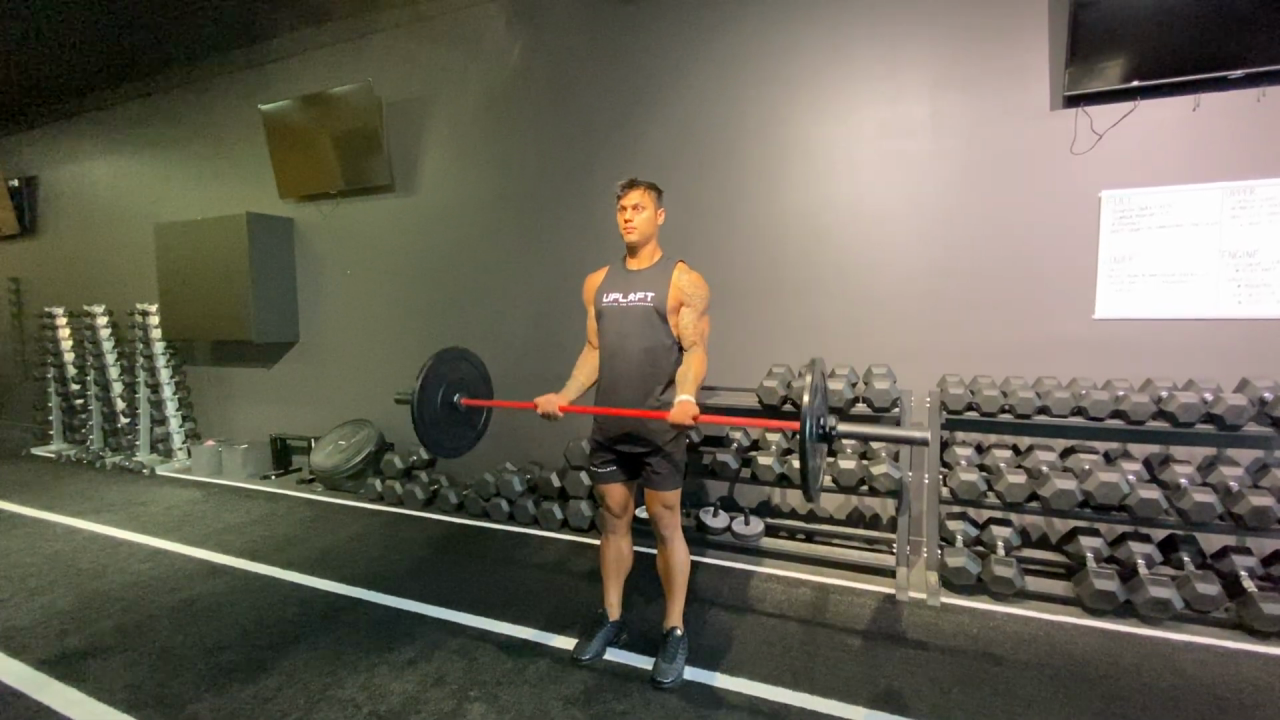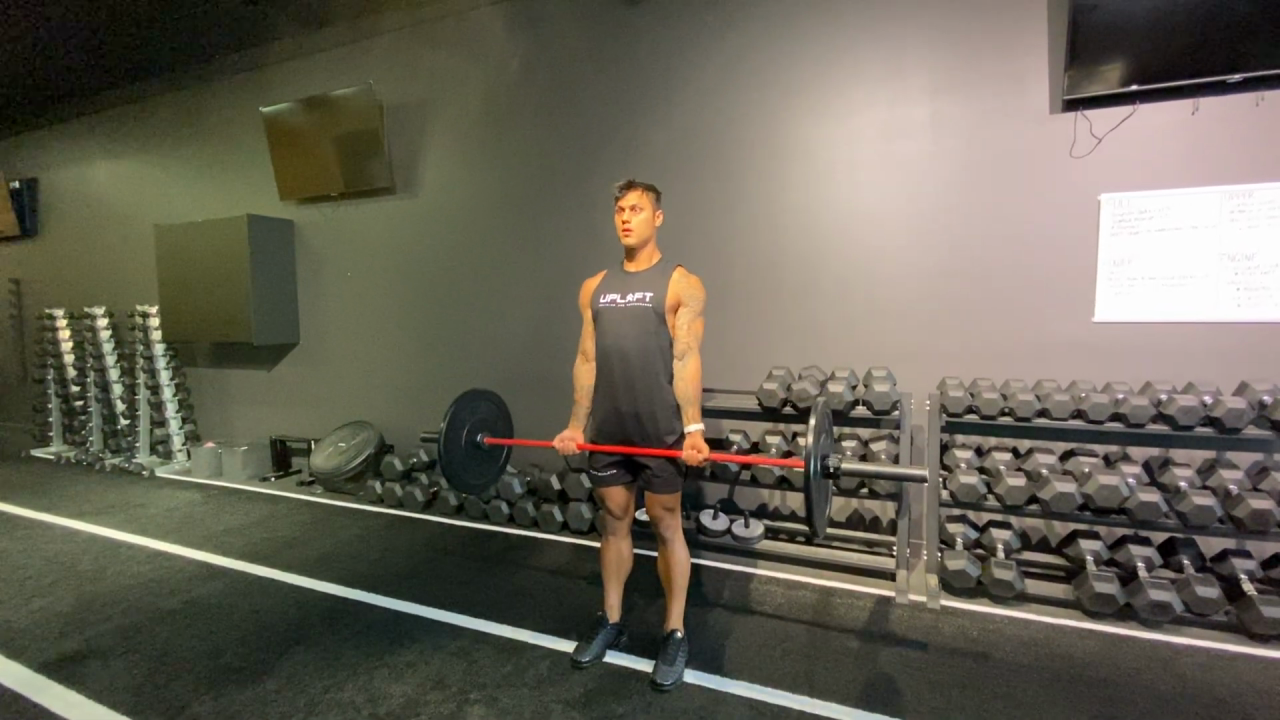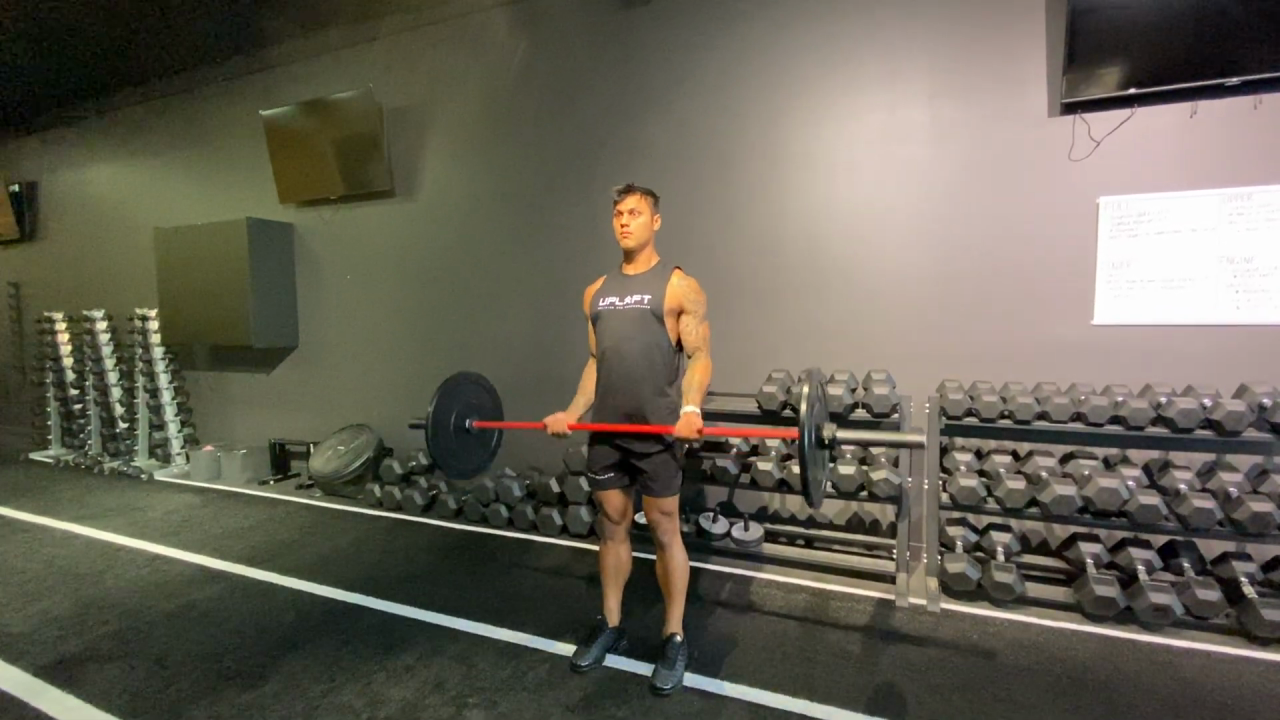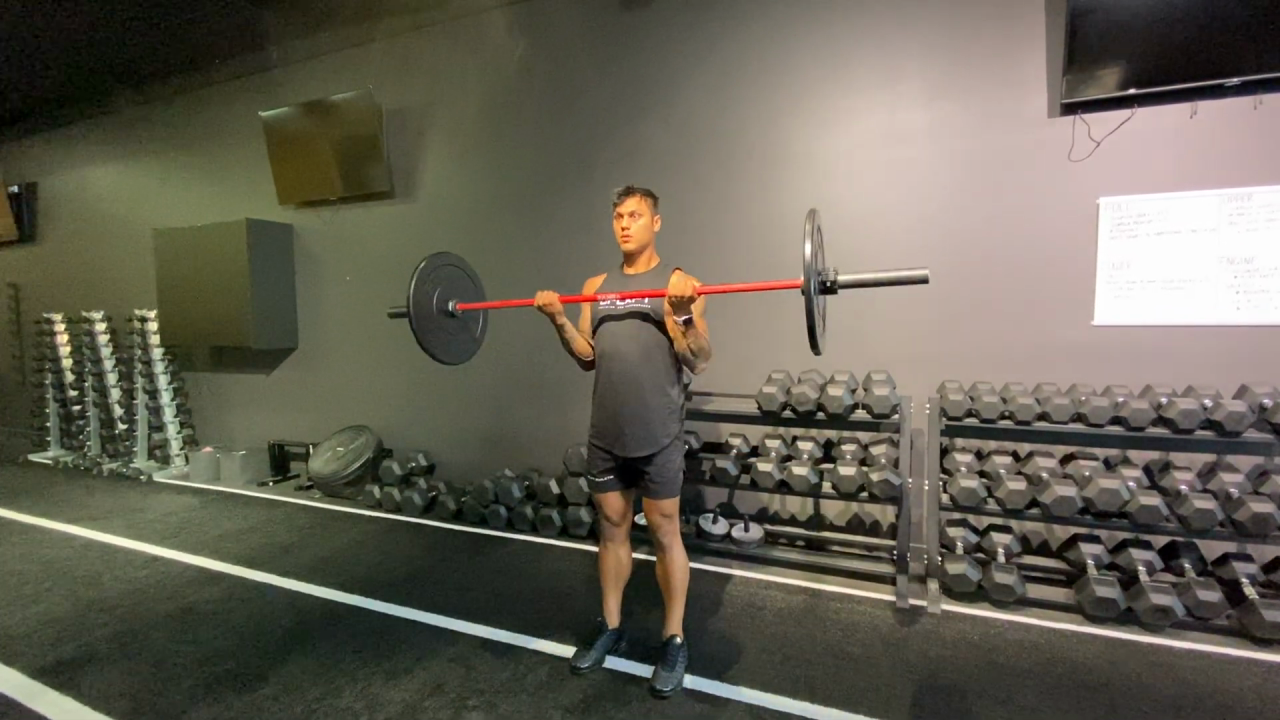
dt=0.7s
person 1, frame 1
left shoulder: (684, 281)
right shoulder: (597, 282)
left elbow: (695, 351)
right elbow: (594, 350)
left wrist: (686, 398)
right wrist: (563, 396)
left hip: (660, 429)
right hip: (607, 427)
left knee: (666, 526)
right knee: (612, 521)
left ankle: (675, 631)
right ankle: (611, 618)
person 1, frame 2
left shoulder: (682, 284)
right shoulder: (594, 287)
left elbow: (687, 359)
right elbow: (586, 359)
left wrist: (693, 428)
right wrist: (576, 425)
left hip: (660, 431)
right hip: (607, 431)
left knee: (666, 528)
right knee: (613, 524)
left ankle: (674, 634)
right ankle: (610, 621)
person 1, frame 3
left shoulder: (680, 287)
right shoulder: (596, 291)
left elbow: (700, 357)
left wrist: (690, 409)
right wrist: (573, 411)
left hip: (658, 434)
right hip: (606, 433)
left knee: (665, 532)
right knee: (612, 527)
left ankle: (674, 638)
right ankle: (610, 625)
person 1, frame 4
left shoulder: (678, 282)
right shoulder: (595, 286)
left elbow: (699, 362)
right elbow: (588, 356)
left wrist: (684, 313)
right wrist: (558, 319)
left hip: (657, 434)
right hip: (605, 432)
left knee: (664, 533)
right knee: (612, 528)
left ankle: (674, 639)
right ankle: (610, 626)
